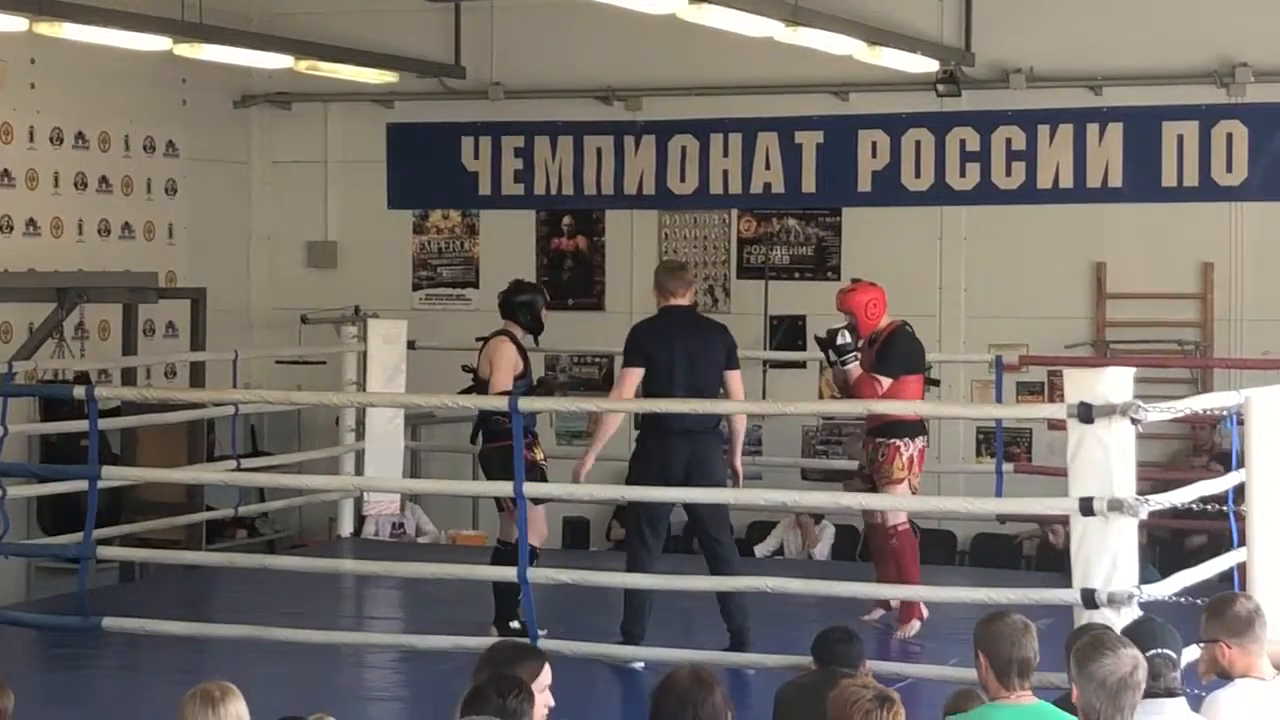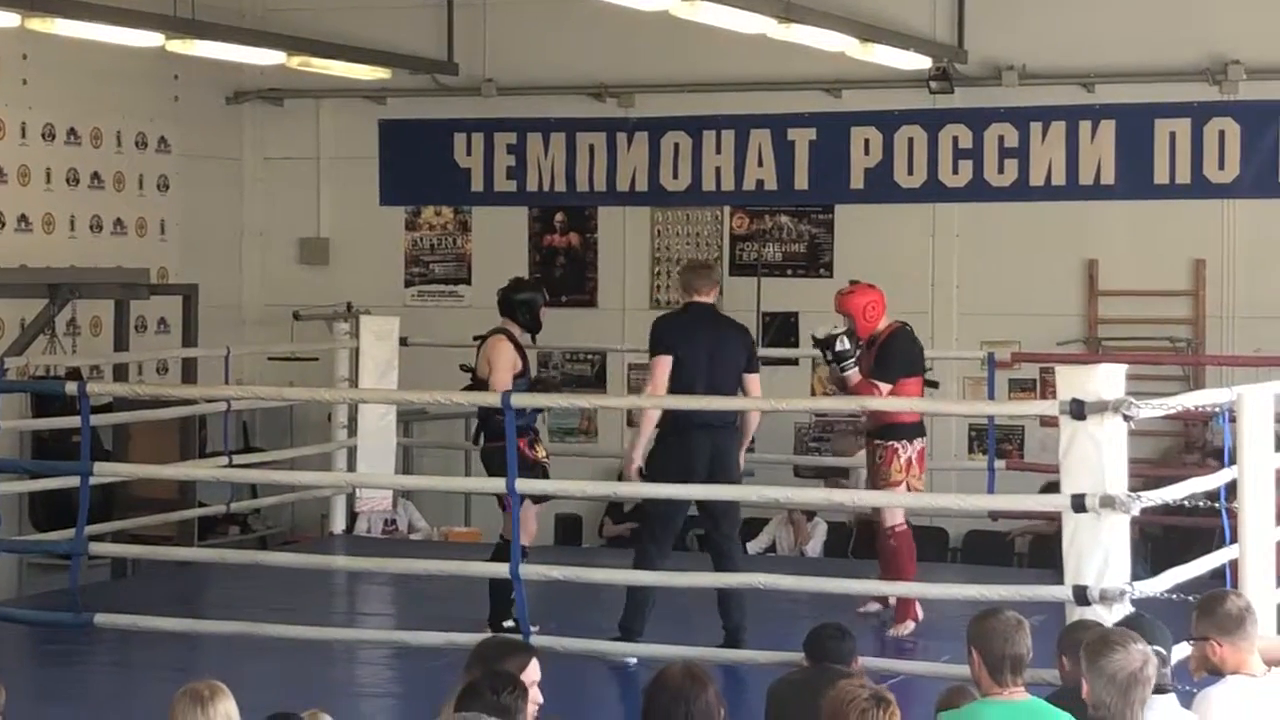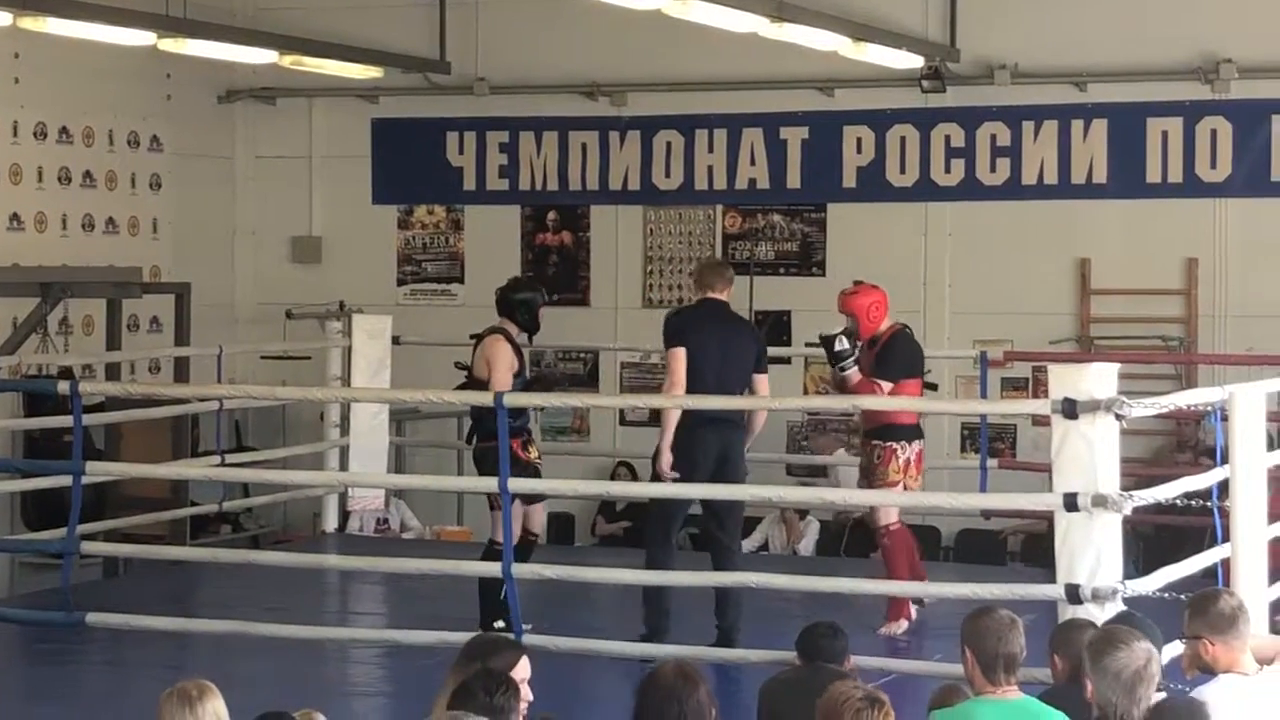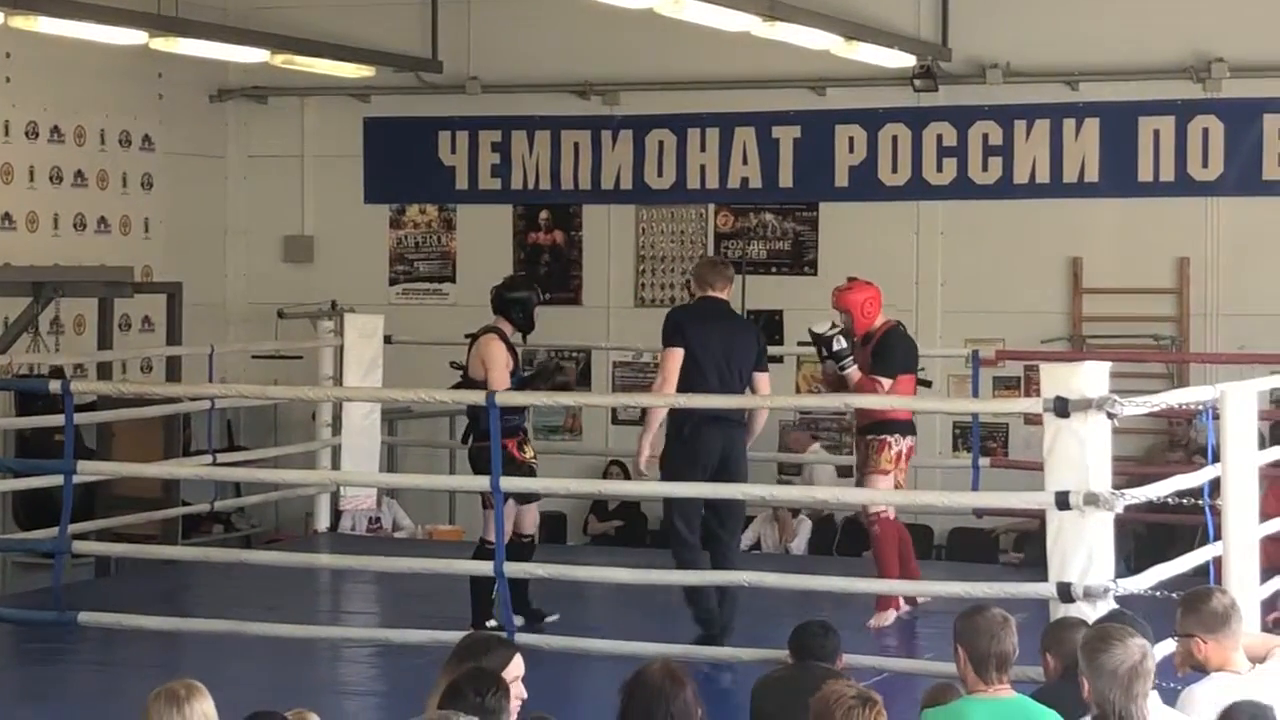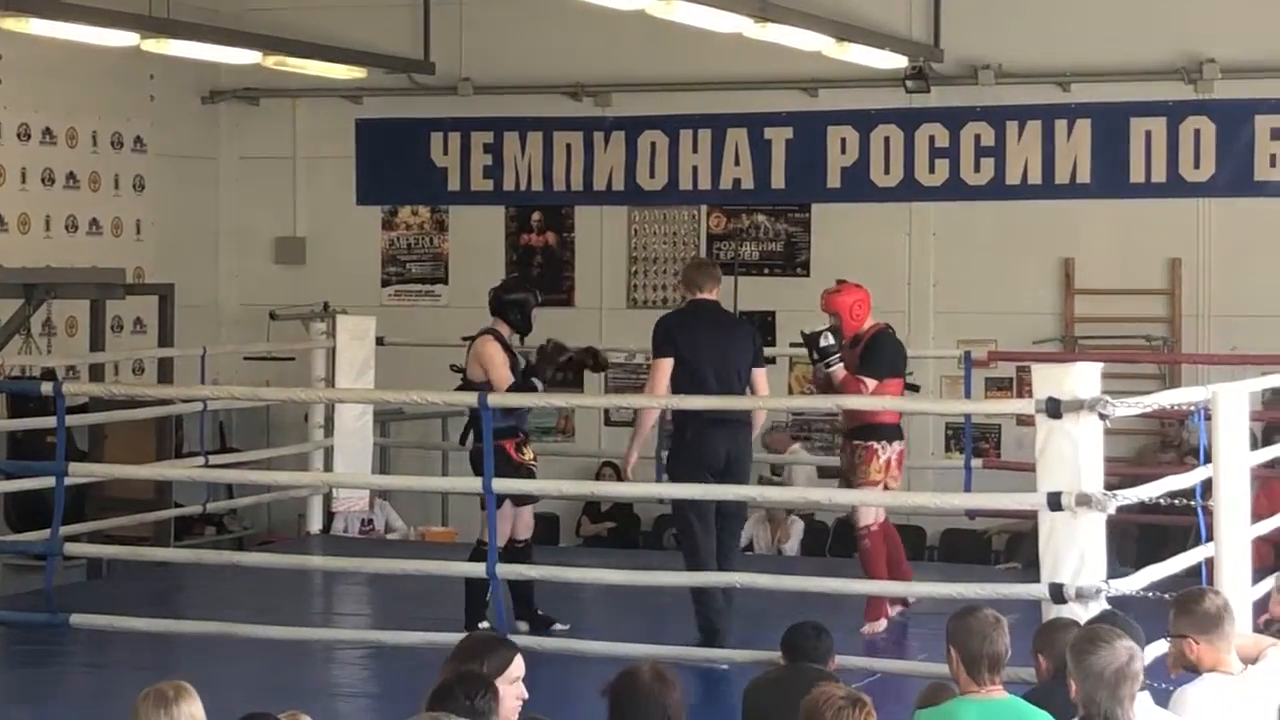
dt=0.2s
person 1, frame 1
left shoulder: (645, 332)
right shoulder: (718, 333)
left elbow: (622, 398)
right elbow: (737, 400)
left wrist: (590, 454)
right wrist: (735, 453)
left hip: (659, 448)
right hip: (706, 448)
left knee: (643, 549)
right knee: (720, 545)
left ankle: (633, 642)
right ankle: (741, 639)
person 1, frame 2
left shoulder: (668, 326)
right shoulder: (739, 333)
left elbow: (657, 390)
right elbow: (754, 403)
left wrist: (636, 450)
right wrist: (740, 449)
left hip: (679, 441)
right hip: (723, 444)
left knee: (654, 543)
right knee: (726, 543)
left ankle: (630, 635)
right ankle: (735, 638)
person 1, frame 3
left shoulder: (681, 319)
right shoulder: (749, 332)
left elbow: (676, 384)
right elbow: (761, 404)
left wrist: (664, 444)
left hip: (691, 436)
right hip: (730, 440)
left knee: (661, 535)
right knee: (726, 542)
left ankle: (656, 632)
right ankle: (728, 637)
person 1, frame 4
left shoulder: (681, 318)
right shoulder: (749, 330)
left elbow: (667, 383)
right elbow: (763, 403)
left wrist: (646, 439)
left hip: (692, 434)
right hip: (732, 438)
left knee: (684, 534)
right knee: (726, 539)
left ankle: (711, 626)
right ankle: (721, 633)
person 1, frame 5
left shoulder: (672, 325)
right shoulder: (744, 329)
left elbow: (656, 392)
right elbow: (762, 398)
left wrist: (634, 448)
left hip: (695, 439)
right hip: (736, 440)
left knee: (698, 540)
right knee: (728, 540)
left ankle: (713, 638)
right ankle: (720, 632)
person 2, frame 1
left shoulder: (507, 345)
right shoulder: (504, 347)
right elbow: (499, 406)
left wrist: (534, 394)
right wrist: (537, 398)
left hip: (513, 449)
right hip: (508, 451)
left knee: (512, 537)
right knee: (534, 536)
left ankle: (506, 619)
right ankle: (504, 619)
person 2, frame 2
left shoulder: (504, 343)
right shoulder: (502, 346)
right elbow: (500, 405)
left wrist: (535, 393)
right wrist: (535, 398)
left hip: (516, 448)
right hip: (510, 449)
left knee: (514, 536)
right knee: (521, 538)
left ankle: (502, 615)
right ankle: (500, 621)
person 2, frame 3
left shoulder: (499, 341)
right shoulder: (499, 345)
right elbow: (503, 405)
left wrist: (532, 389)
right wrist: (535, 393)
left hip: (511, 448)
right hip: (503, 450)
left knee: (533, 527)
right knee: (506, 539)
left ankle: (498, 610)
right ankle: (491, 621)
person 2, frame 4
left shoulder: (495, 341)
right shoulder: (492, 344)
right elbow: (502, 403)
left wrist: (538, 381)
right wrist: (538, 384)
left hip: (509, 447)
right hip: (497, 449)
left knee: (526, 528)
right knee: (497, 537)
left ankle: (521, 607)
right ankle: (481, 621)
person 2, frame 5
left shoulder: (499, 344)
right shoulder: (487, 345)
left elbow: (518, 382)
right elbow: (512, 397)
left wrist: (571, 359)
right wrist: (543, 367)
left hip: (511, 449)
right hip: (497, 451)
left knee: (521, 533)
right knee: (495, 538)
left ankle: (527, 614)
right ankle: (474, 621)
person 3, frame 1
left shoulder: (899, 341)
right shoulder: (873, 340)
left elbow: (870, 392)
right elbow: (850, 391)
left wrist: (848, 356)
right wrist: (835, 357)
left hip: (900, 437)
right hip: (878, 437)
left knee: (893, 520)
right knee: (873, 518)
left ankle: (913, 606)
right ankle: (888, 594)
person 3, frame 2
left shoulder: (898, 343)
right shoulder: (873, 342)
left elbow: (871, 396)
right elbow: (852, 388)
left wrist: (846, 361)
right wrist: (834, 358)
left hip: (900, 439)
right hip: (881, 437)
left knee: (892, 520)
right knee: (882, 518)
left ankle: (908, 607)
person 3, frame 3
left shoulder: (899, 344)
right shoulder: (872, 343)
left elbow: (872, 395)
right elbow: (849, 389)
left wrist: (845, 362)
right wrist: (837, 358)
left hip: (897, 440)
right hip: (878, 439)
left knee: (885, 520)
right knee: (885, 519)
left ankle: (901, 608)
right ankle: (917, 582)
person 3, frame 4
left shoulder: (894, 341)
right shoulder: (863, 340)
left elbow: (873, 394)
right elbow: (838, 386)
left wrist: (844, 359)
right wrist: (827, 354)
left hip: (891, 435)
right hip: (869, 434)
left knee: (875, 511)
right knee: (885, 515)
left ankle: (889, 599)
person 3, frame 5
left shoulder: (883, 343)
right shoulder: (853, 342)
left elbow: (857, 393)
right elbow: (829, 389)
left wrist: (831, 358)
right wrist: (817, 356)
left hip: (879, 440)
right hip: (856, 439)
left knee: (864, 522)
right knee: (876, 519)
left ankle: (879, 608)
right ankle: (902, 586)
